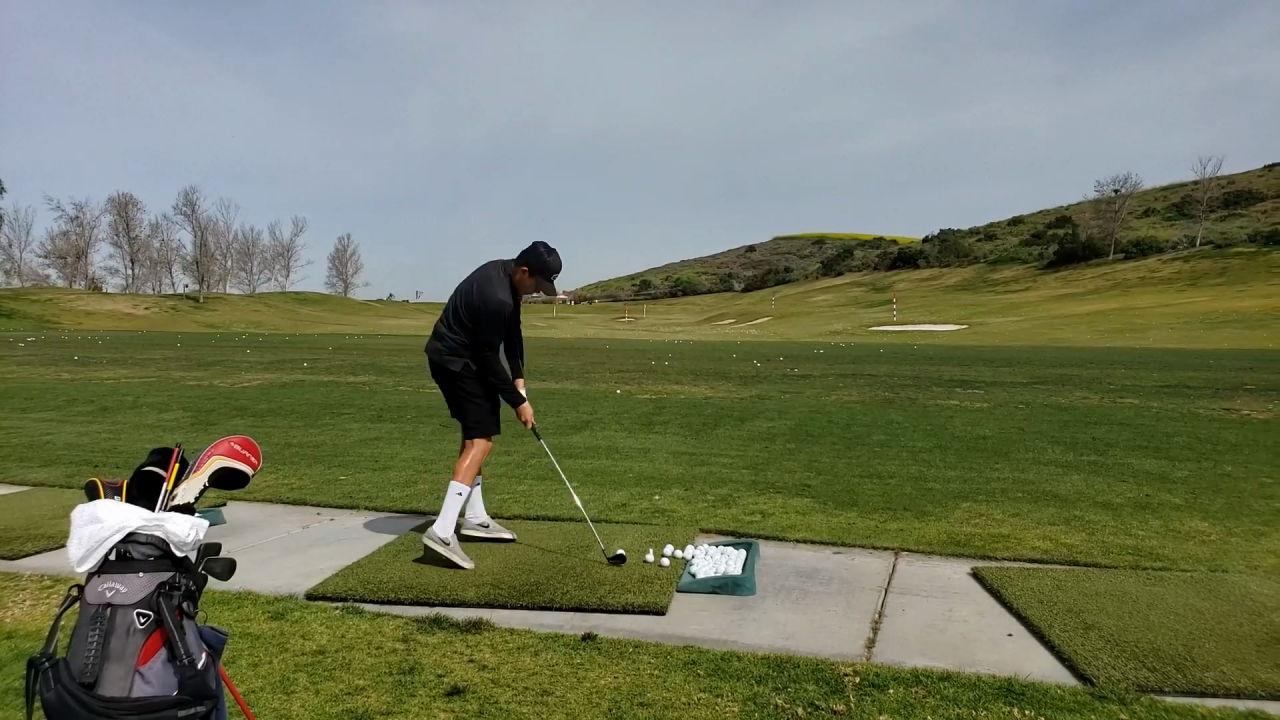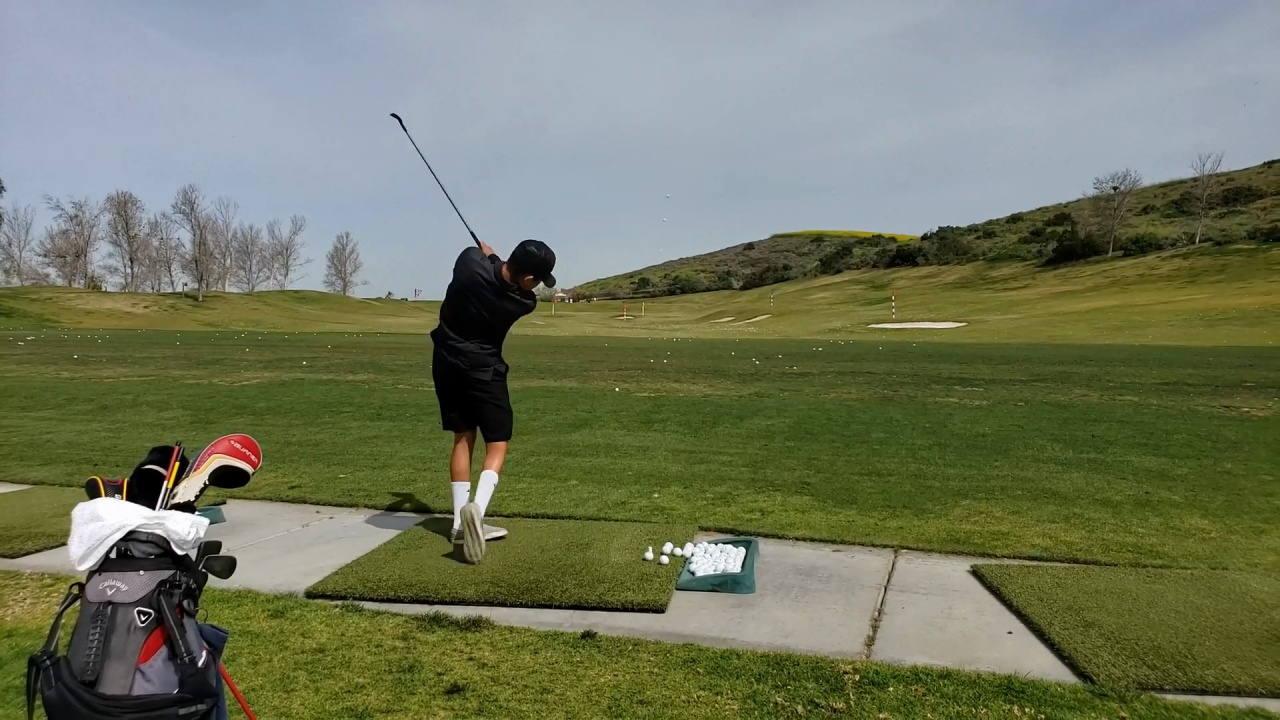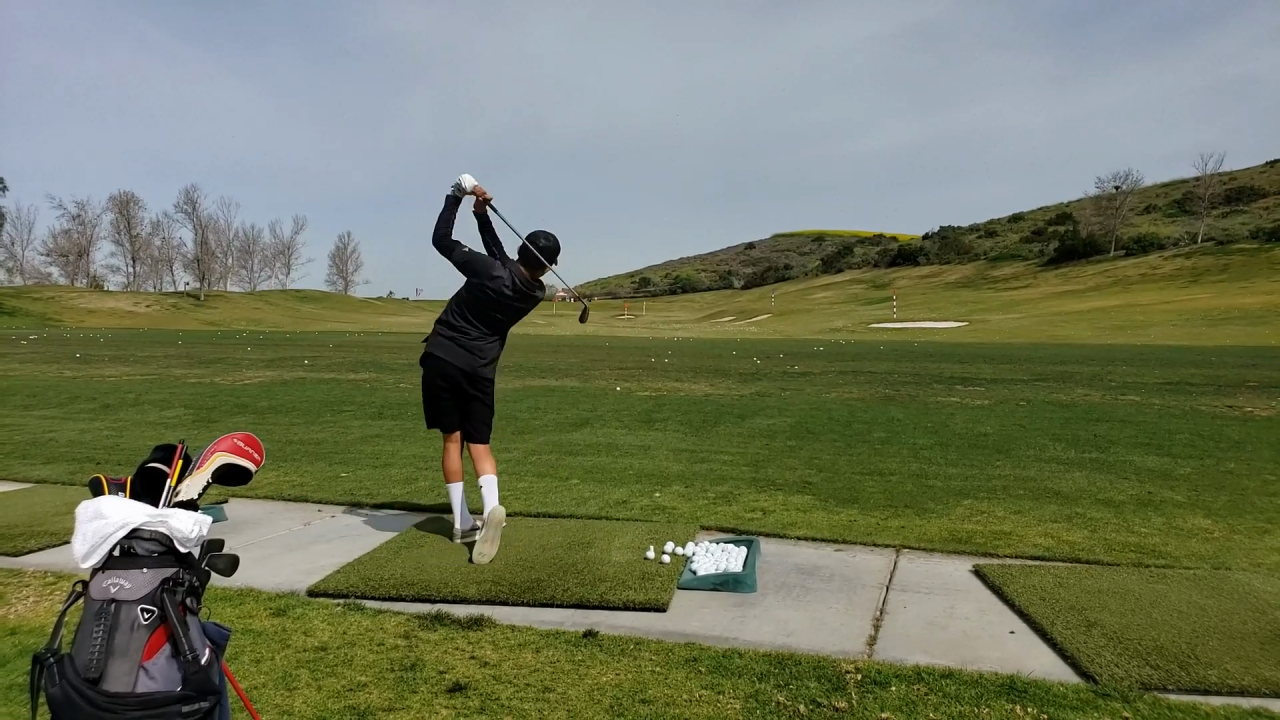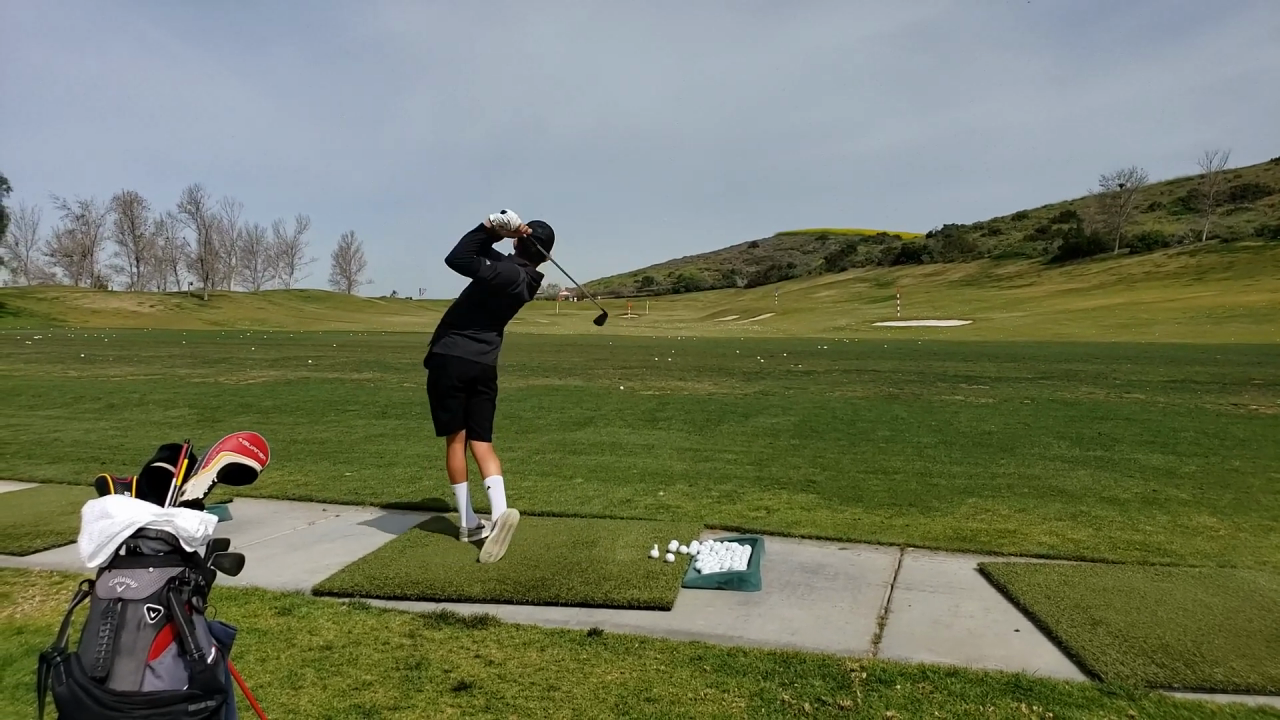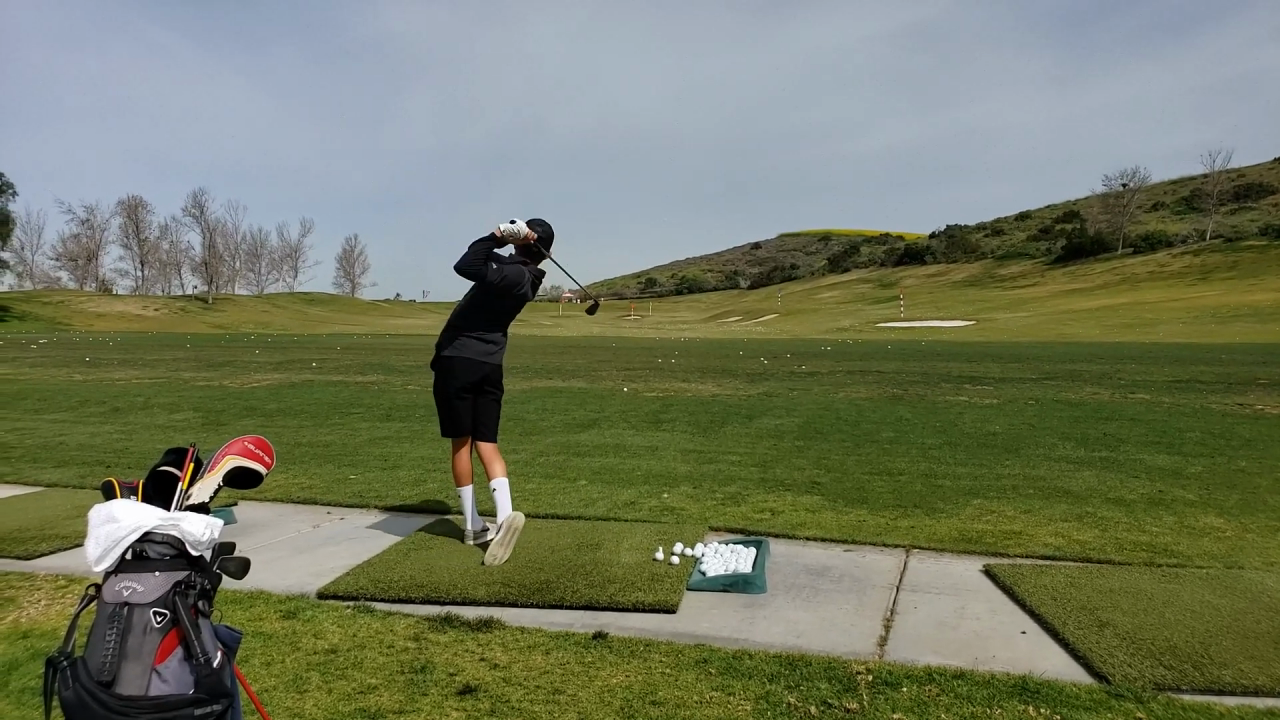
dt=0.2s
person 1, frame 1
left shoulder: (501, 270)
right shoulder: (494, 296)
left elbow: (512, 335)
right elbow: (490, 360)
left wrist: (519, 379)
right wrist: (518, 402)
left hip: (464, 359)
right hip: (457, 363)
left knee: (474, 431)
right knee: (481, 441)
left ankle: (474, 517)
right ankle: (442, 530)
person 1, frame 2
left shoulder: (469, 262)
right shoulder: (523, 303)
left wrist: (488, 256)
left hip: (445, 363)
right hip: (482, 372)
left knee: (463, 437)
right knee: (497, 445)
left ankle: (463, 523)
right ankle: (475, 510)
person 1, frame 3
left shoulder: (489, 273)
right shoulder: (535, 294)
left elbow: (441, 240)
right elbow: (504, 263)
left wrist: (457, 195)
right wrist: (482, 213)
left hip: (440, 359)
right hip: (478, 369)
left knee: (452, 437)
right knee: (478, 443)
left ankle: (462, 522)
right ankle: (490, 510)
person 1, frame 4
left shoulder: (507, 272)
right shoulder: (530, 280)
left elbow: (456, 258)
right elbow: (481, 253)
left wrist: (491, 226)
right wrist: (496, 229)
left hip: (450, 358)
right hip: (483, 366)
left knee: (456, 440)
right knee: (481, 442)
left ankle: (468, 523)
right ankle: (500, 511)
person 1, frame 5
left shoulder: (514, 274)
right shoulder: (529, 275)
left elbow: (465, 266)
right elbow: (479, 253)
left wrist: (501, 235)
right wrist: (504, 236)
left hip: (457, 359)
right hip: (489, 364)
left knee: (462, 443)
right knee: (486, 443)
left ankle: (473, 525)
right ankle: (505, 514)
